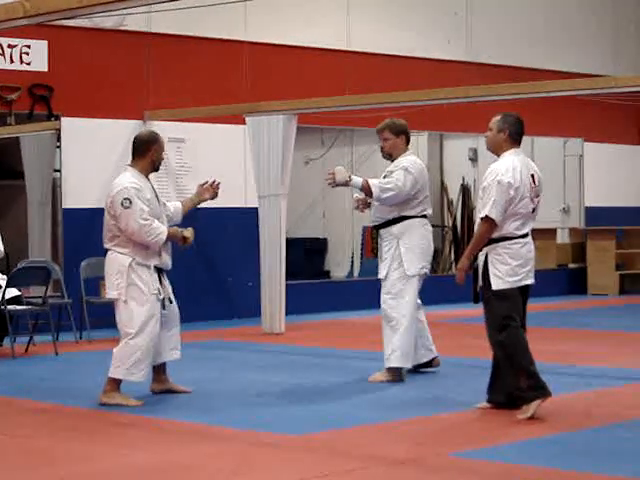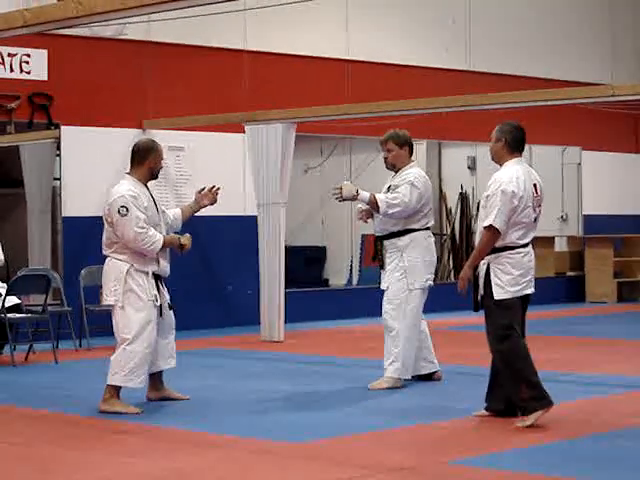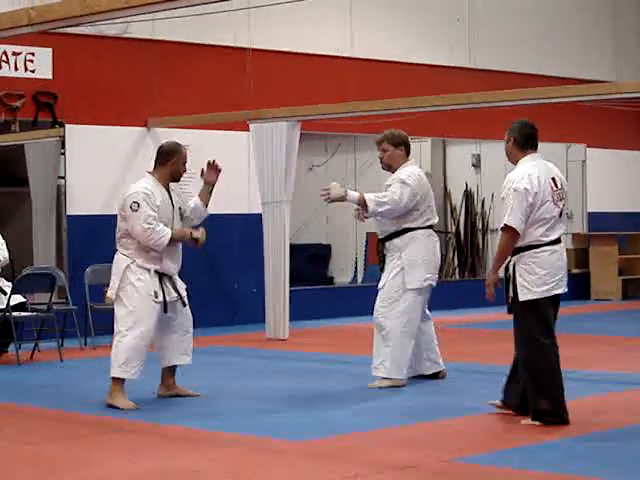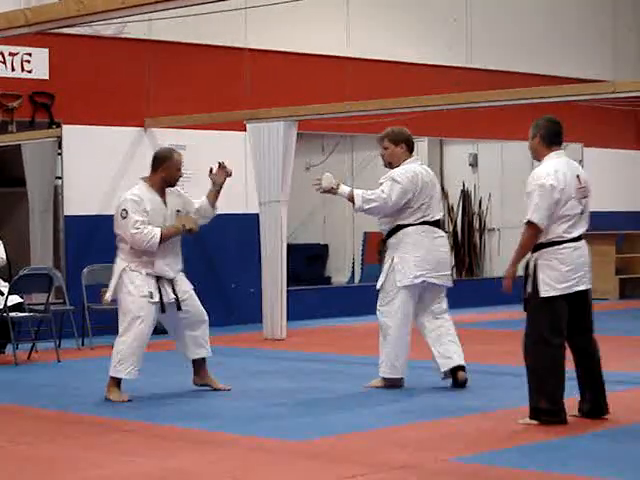
dt=0.5s
person 1, frame 1
left shoulder: (501, 170)
right shoulder: (530, 168)
left elbow: (489, 222)
left wrist: (467, 257)
left hip: (502, 256)
right hip: (520, 251)
left knee: (504, 329)
right knee: (509, 326)
left ankle: (532, 391)
right ankle: (504, 395)
person 1, frame 2
left shoulder: (504, 179)
right shoulder: (531, 177)
left elbow: (493, 230)
left wrist: (469, 266)
left hip: (502, 265)
right hip: (520, 261)
left knee: (505, 338)
right knee: (505, 336)
left ankle: (533, 401)
right ankle: (501, 403)
person 1, frame 3
left shoulder: (519, 178)
right shoulder: (553, 172)
left elbow: (511, 231)
left wrist: (494, 270)
left hip: (532, 265)
right hip: (553, 258)
left knee: (536, 341)
right knee: (530, 336)
left ankle: (550, 411)
right ankle: (517, 399)
person 1, frame 4
left shoulder: (544, 174)
right shoulder: (575, 170)
left elbow: (535, 227)
left wrist: (514, 264)
left hip: (552, 263)
right hip: (577, 258)
left knee: (542, 340)
right knee: (581, 337)
left ankle: (546, 410)
right ankle: (594, 404)
person 2, frame 1
left shoulder: (141, 184)
right shoulder: (127, 186)
left elbow: (164, 214)
right elbow: (141, 229)
left wrist: (198, 198)
right wrist: (176, 235)
left hip: (148, 268)
right hip: (132, 269)
left knee: (166, 319)
right knee: (140, 330)
left ankle: (160, 379)
right ankle: (111, 390)
person 2, frame 2
left shoulder: (141, 191)
right shoulder: (125, 194)
left elbow: (166, 221)
right elbow: (138, 238)
left wrist: (197, 205)
right wrist: (175, 241)
left hip: (146, 275)
right hip: (130, 276)
left knee: (163, 327)
right knee: (136, 336)
left ankle: (156, 387)
right ankle: (110, 398)
person 2, frame 3
left shoulder: (171, 192)
right shoulder: (141, 192)
left elbow: (192, 214)
right elbow: (148, 233)
left wrist: (208, 186)
right wrist: (187, 236)
left hip: (163, 274)
right hip: (137, 272)
left knee: (179, 323)
right knee: (136, 330)
left ankle: (168, 384)
right ankle: (116, 390)
person 2, frame 4
left shoulder: (175, 196)
right shoulder: (133, 200)
left elbow: (201, 213)
right elbow: (141, 238)
left wrist: (216, 187)
right wrist: (181, 227)
left hip: (170, 276)
right hip: (138, 277)
left knee: (195, 319)
right knee: (134, 330)
left ankle: (201, 375)
right ankle: (113, 386)
person 3, frame 1
left shoulder: (410, 166)
right shoulder: (397, 167)
left elbow: (390, 190)
left wrist: (351, 181)
right wrist: (368, 201)
left hip: (408, 239)
right hip: (398, 240)
left knee: (396, 301)
right knee: (406, 300)
left ankle: (395, 365)
right ankle: (425, 355)
person 3, frame 2
left shoulder: (414, 179)
right shoulder: (398, 178)
left elbow: (397, 205)
left wrist: (359, 195)
right wrist: (371, 212)
left hip: (410, 251)
right hip: (400, 251)
left knee: (398, 312)
right knee: (409, 313)
left ankle: (395, 373)
right ankle: (427, 368)
person 3, frame 3
left shoulder: (409, 177)
right shoulder: (404, 177)
left elbow: (389, 204)
right elbow: (397, 210)
left wrist: (349, 196)
right wrist: (369, 210)
left hip: (411, 251)
right hip: (411, 251)
left knee: (390, 310)
right knee: (414, 313)
left ankle: (391, 373)
right ankle: (431, 366)
person 3, frame 4
left shoulder: (402, 175)
right shoulder: (426, 172)
left elbow: (380, 202)
left wrist: (340, 189)
left hip: (411, 248)
right hip: (433, 245)
left knee: (393, 313)
right knee: (434, 312)
left ankle: (392, 373)
right ankle: (456, 367)
